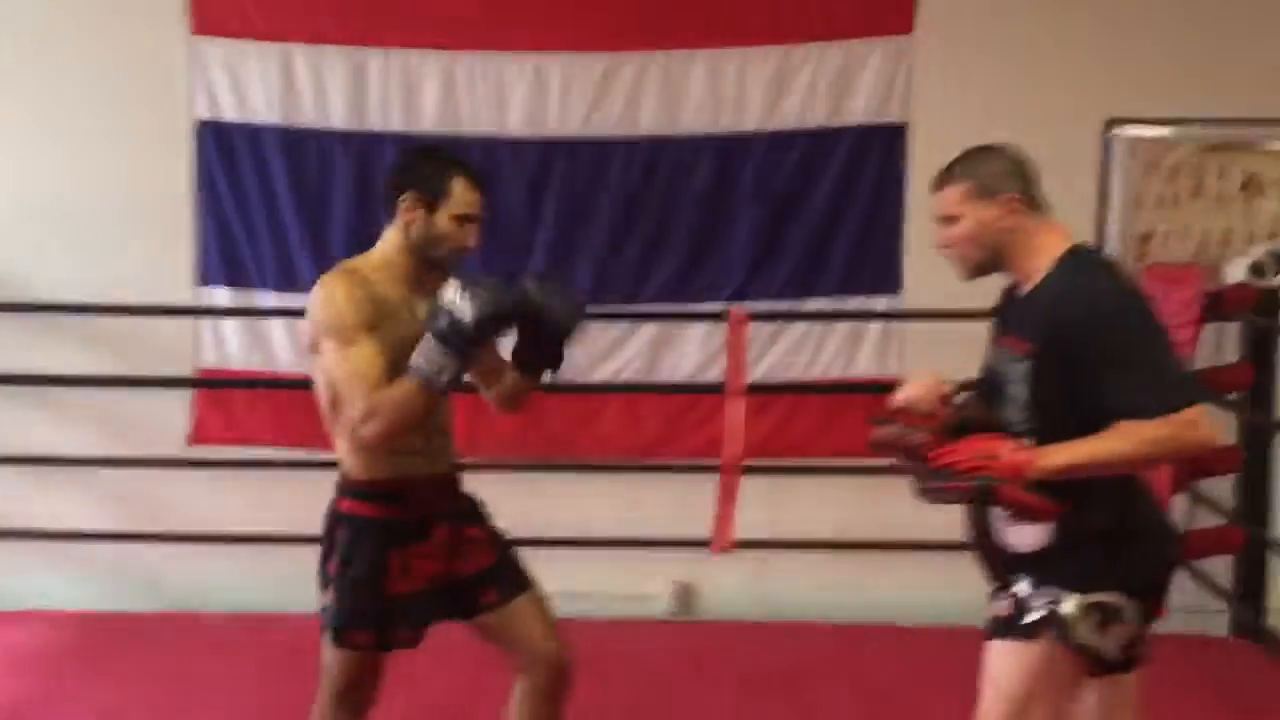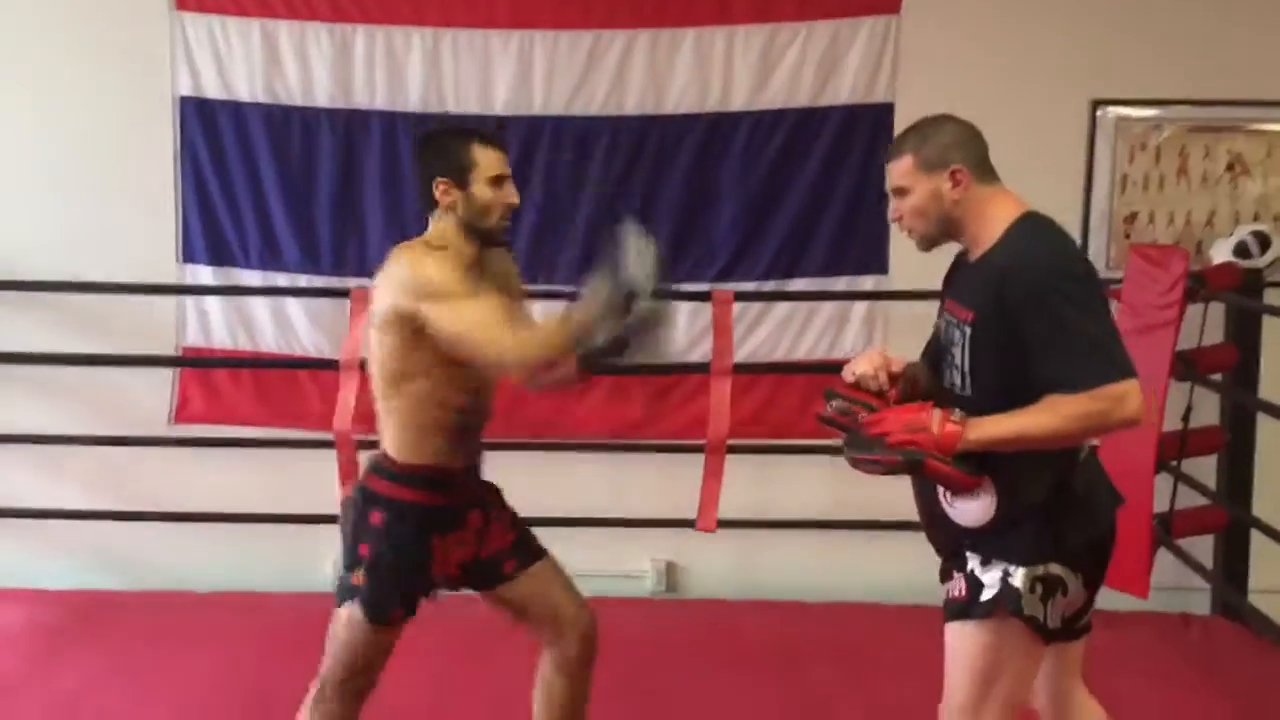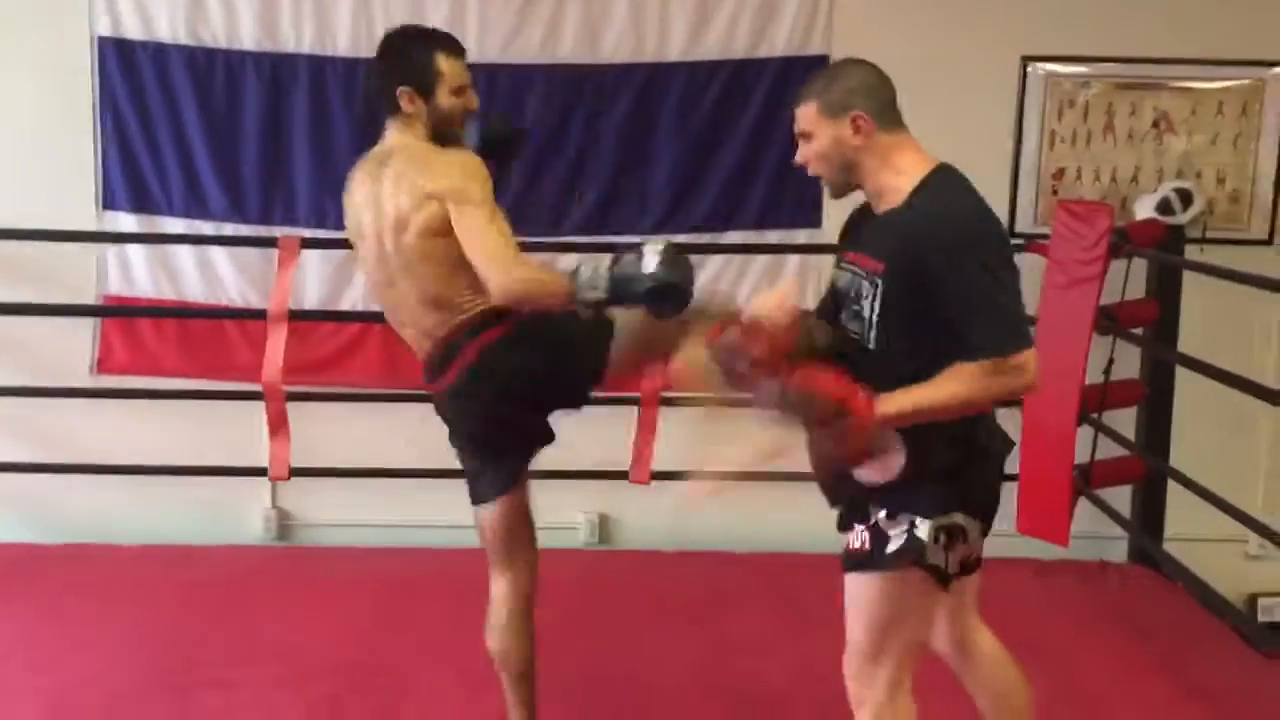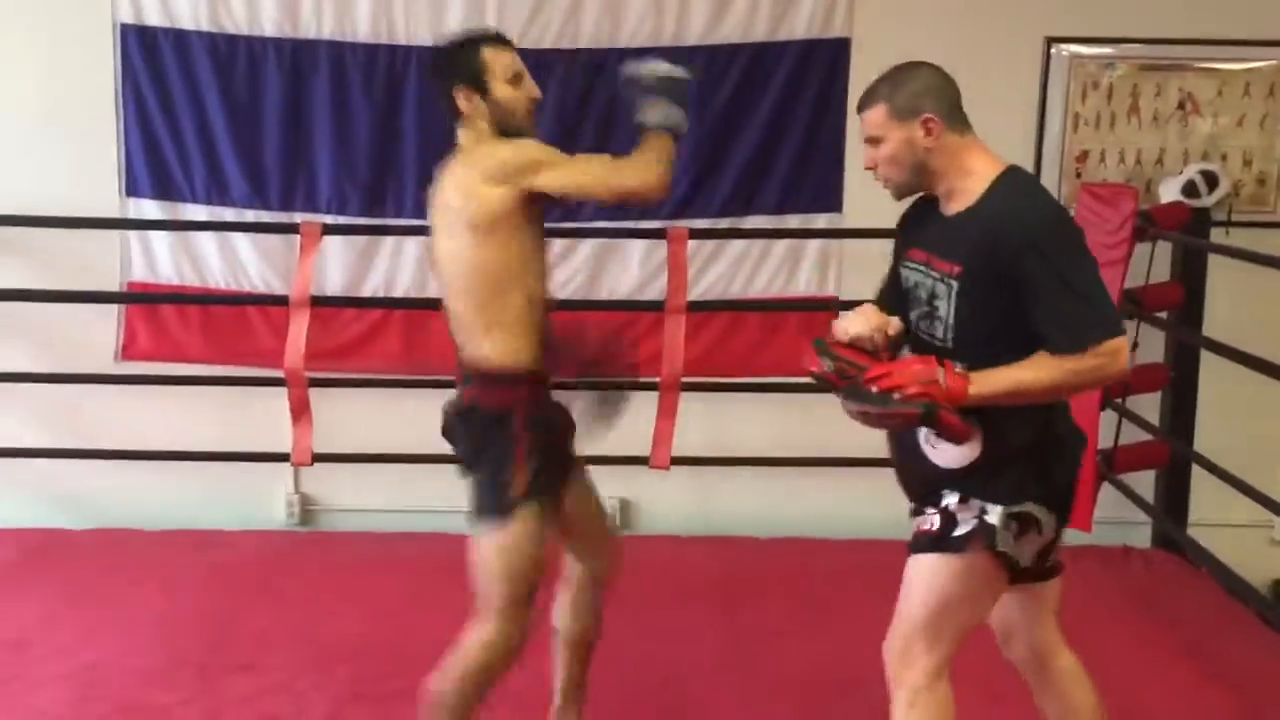
dt=0.3s
person 1, frame 1
left shoulder: (443, 292)
right shoulder: (341, 296)
left elbow: (501, 398)
right elbow: (374, 421)
left wrist: (534, 350)
right wrist: (444, 345)
left hip: (446, 509)
right hip: (371, 521)
left knee: (547, 661)
person 1, frame 2
left shoulder: (495, 266)
right shoulder: (419, 270)
left elbow: (550, 363)
right elbow: (521, 355)
right wrist: (605, 301)
left hip: (468, 499)
right hip: (399, 508)
left knee: (575, 631)
person 1, frame 3
left shoulder: (364, 179)
right shoulder: (452, 170)
right elbow: (517, 283)
right wrist: (618, 276)
left hip: (459, 379)
right hip: (503, 347)
left knee: (514, 570)
right knee: (677, 318)
person 1, frame 4
left shoulder: (464, 178)
right shoulder: (510, 162)
right elbow: (644, 181)
right wrist: (662, 107)
left hip: (503, 399)
right hip: (508, 409)
left knee: (598, 554)
right knee: (501, 622)
person 2, frame 1
left shoulder: (1092, 299)
right shoulder: (1020, 299)
left elbow: (1187, 427)
right elbow: (1013, 410)
left wrist: (1030, 460)
right wrist: (945, 407)
left hip: (1089, 563)
right hip: (1050, 557)
person 2, frame 2
left shoulder: (1040, 265)
right shoulder: (972, 266)
left elbow: (1116, 401)
right elbow: (954, 379)
left wrist: (959, 432)
right wrist: (898, 377)
left hip: (1034, 532)
right hip: (1002, 525)
person 2, frame 3
left shoulder: (952, 224)
right shoulder: (868, 221)
left elbow: (1013, 368)
left wrist: (878, 410)
right wrist: (792, 320)
left hip: (928, 479)
right hip: (896, 475)
right knee: (956, 633)
person 2, frame 4
left shoulder: (1028, 223)
right shoulder: (922, 221)
left elbow: (1104, 356)
right elbow: (901, 322)
left wrist: (959, 385)
right wrist: (869, 325)
left hip: (1006, 474)
right hip: (960, 469)
left knee: (913, 658)
right knee: (1035, 648)
